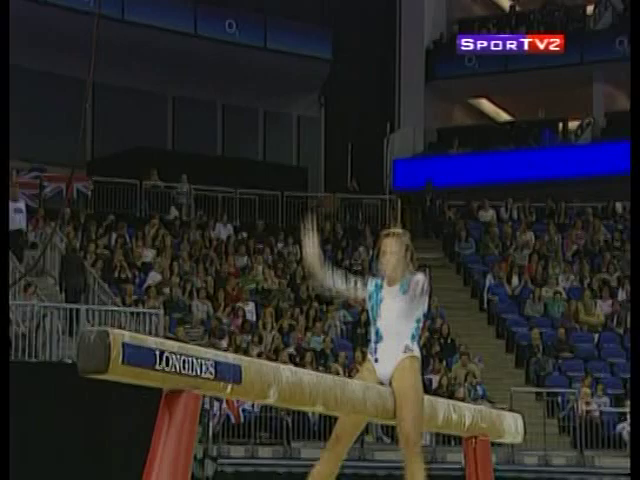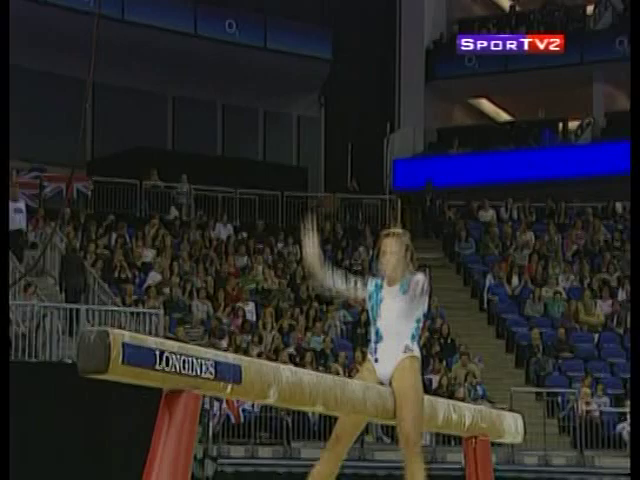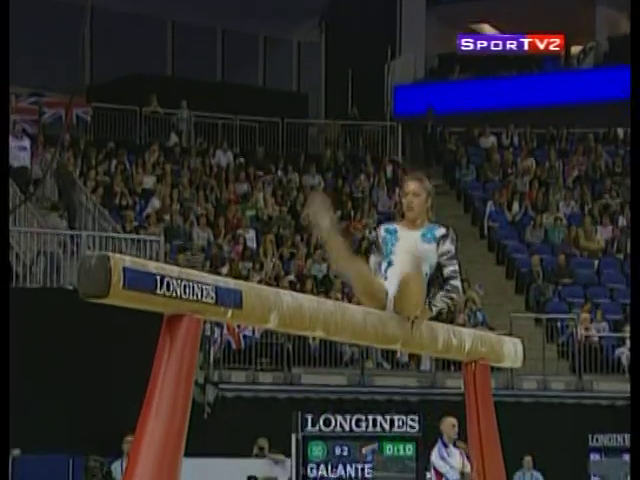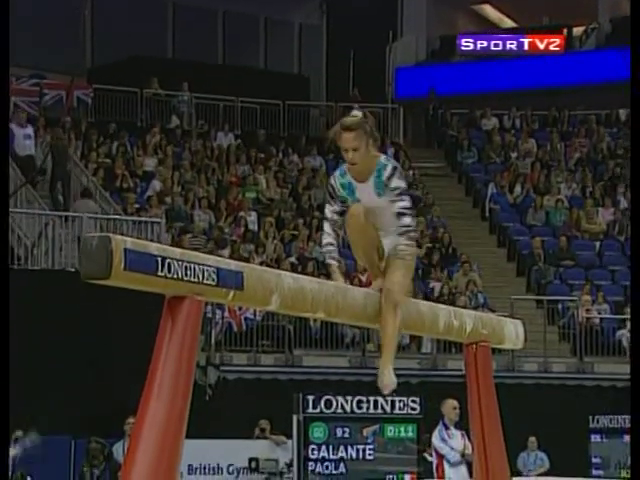
dt=1s
person 1, frame 1
left shoulder: (418, 282)
right shoulder: (372, 286)
left elbow: (415, 287)
right elbow: (339, 282)
left wrist: (398, 272)
right wrist: (315, 262)
left hip: (405, 362)
right hip: (373, 364)
left knee: (411, 442)
right knee: (339, 436)
person 1, frame 2
left shoulder: (418, 282)
right shoulder: (372, 286)
left elbow: (413, 286)
right elbow: (337, 282)
left wrist: (398, 272)
right wrist: (314, 262)
left hip: (405, 362)
right hip: (374, 364)
left knee: (411, 444)
right knee: (338, 439)
person 1, frame 3
left shoulder: (441, 235)
right shoulder: (386, 231)
left elbow: (454, 284)
left wrist: (431, 309)
left hip: (406, 299)
right hip: (379, 296)
left knee: (411, 277)
right knee: (349, 267)
person 1, frame 4
left shoulder: (388, 169)
right shoulder: (339, 178)
left elbow: (405, 218)
right elbow: (330, 224)
left wrist: (402, 272)
right wrist: (334, 269)
left hip: (397, 245)
right hip: (370, 247)
left knee: (389, 299)
right knee: (355, 213)
left ankle: (386, 366)
right ankle: (376, 277)
